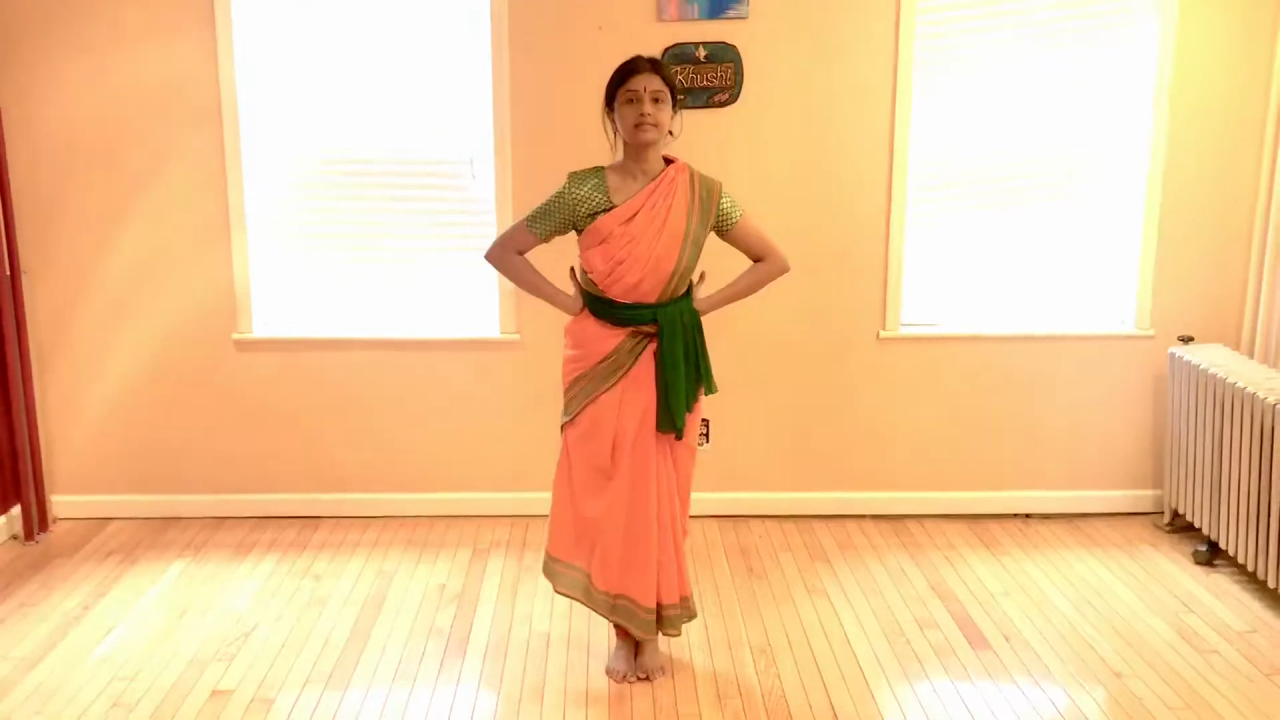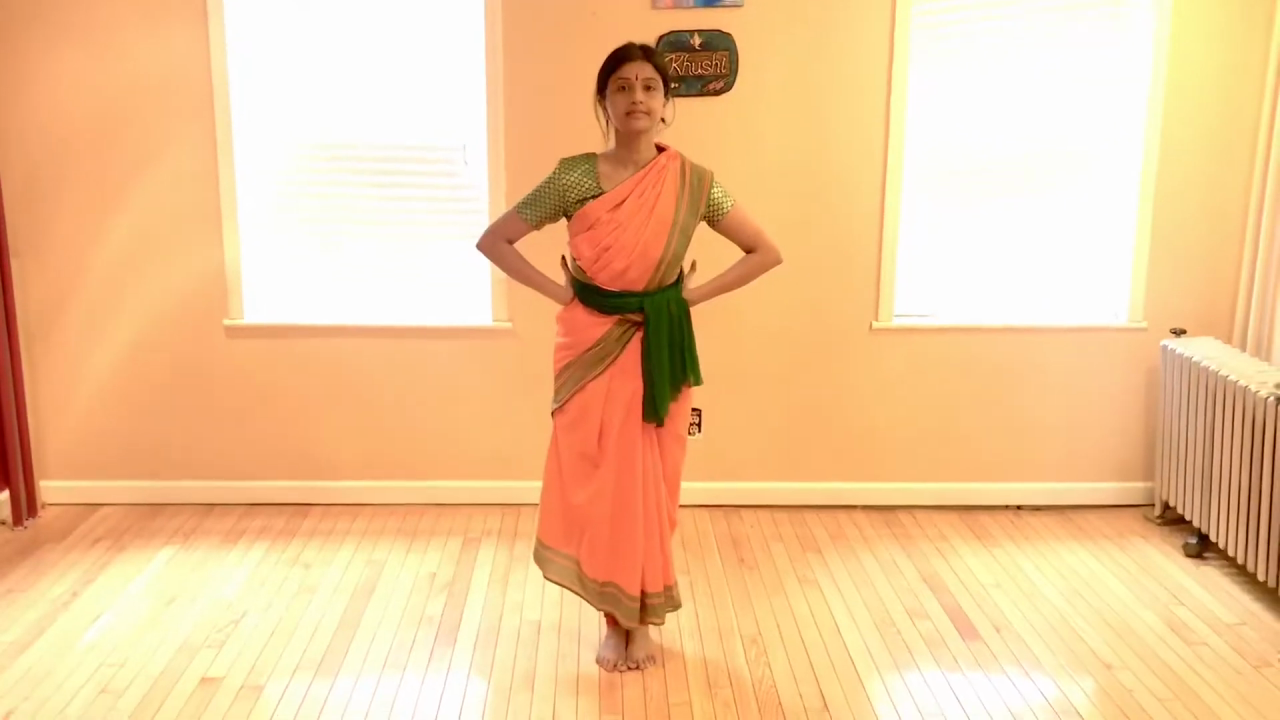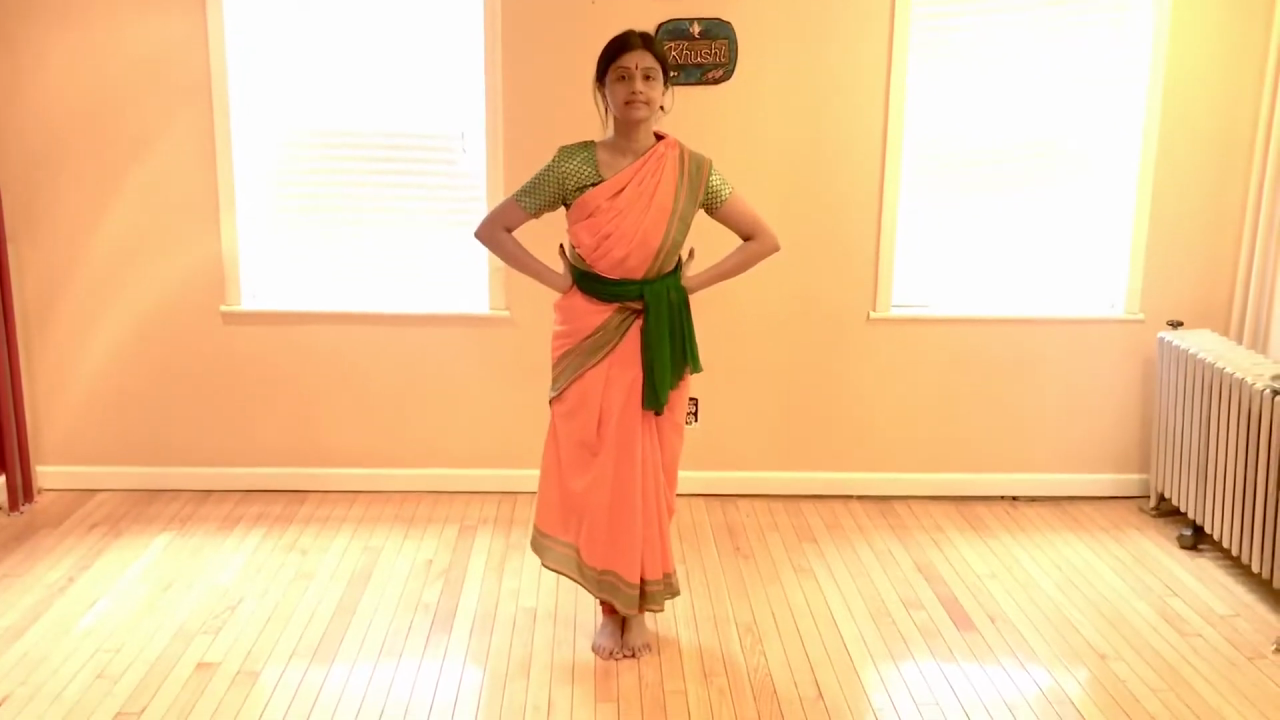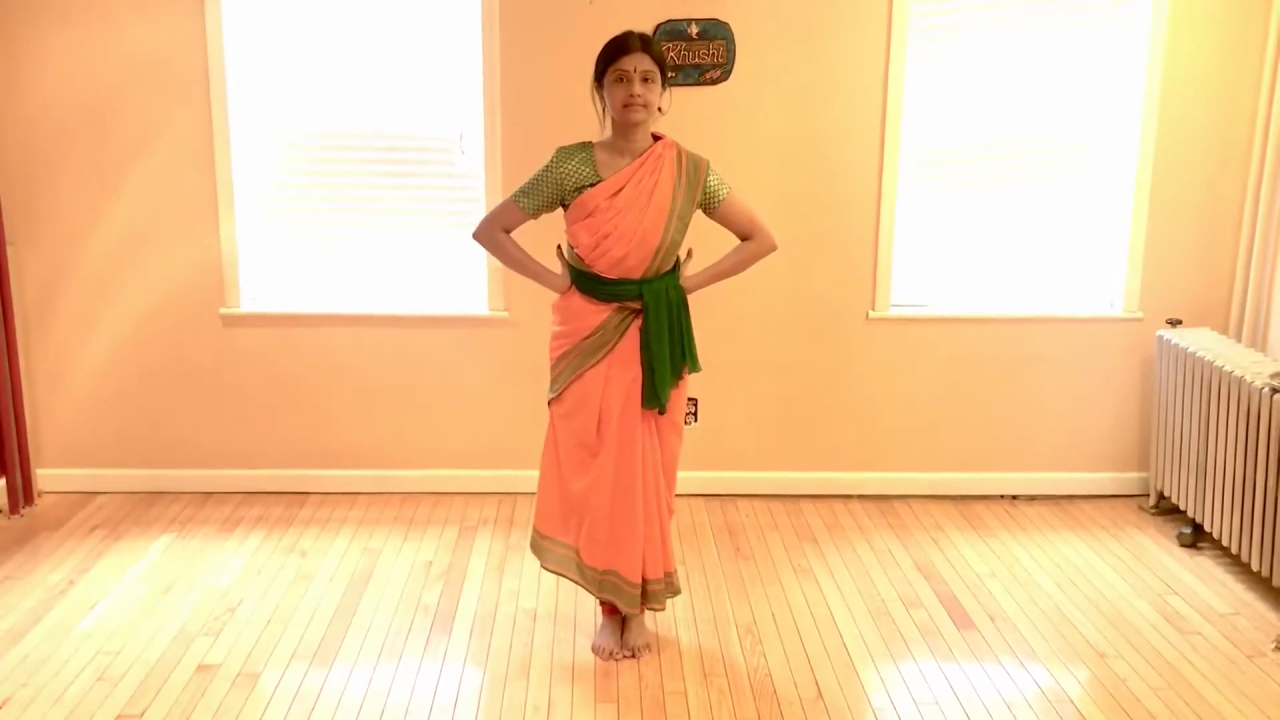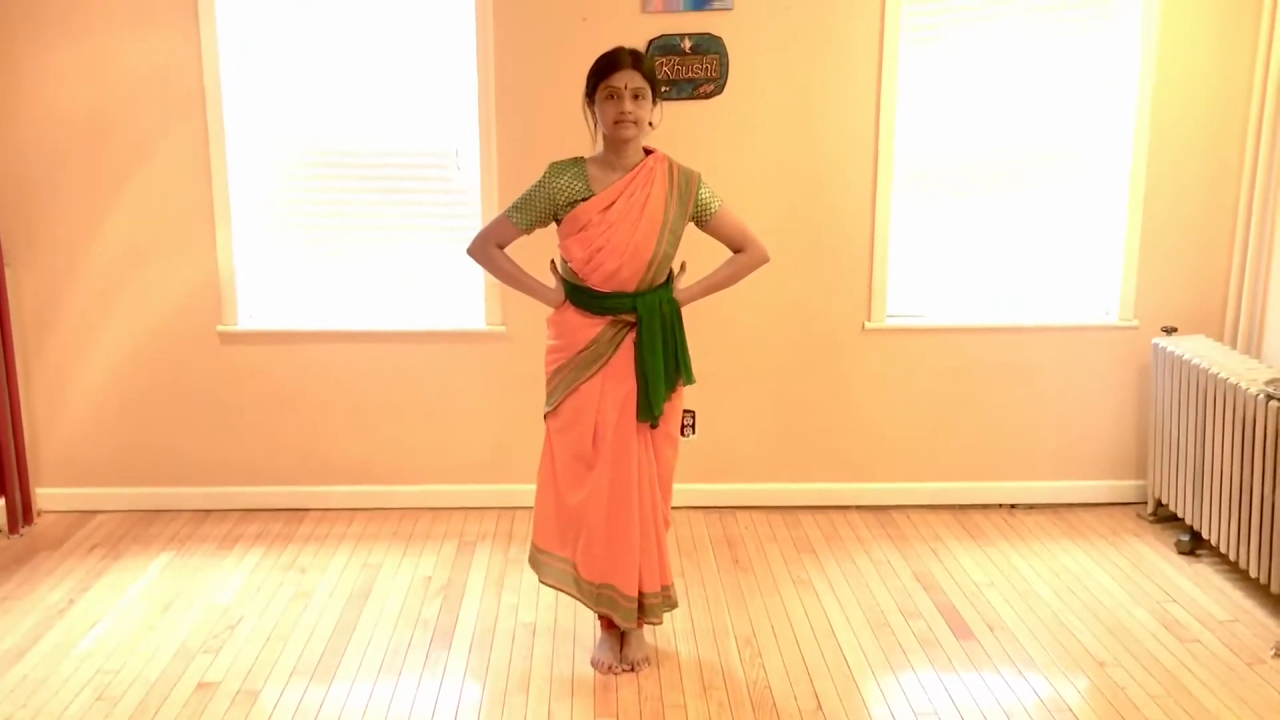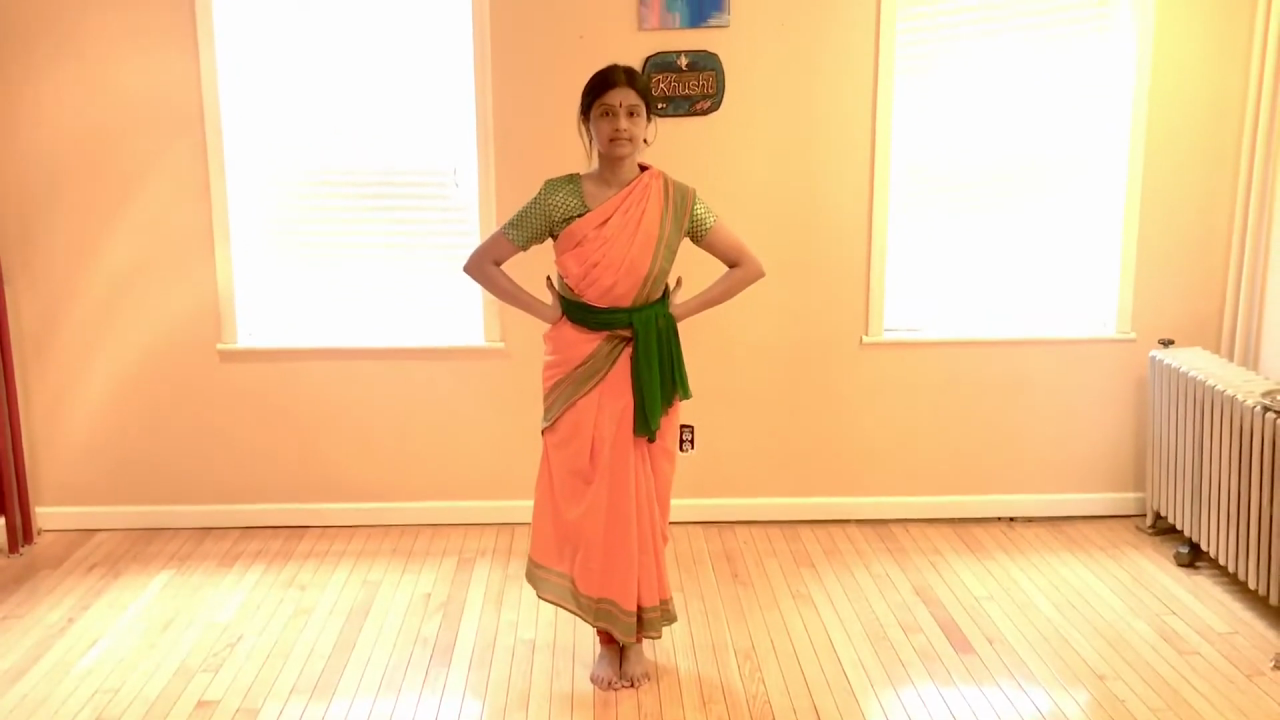
dt=0.4s
person 1, frame 1
left shoulder: (702, 193)
right shoulder: (584, 190)
left elbow: (774, 260)
right elbow: (502, 251)
left wrist: (705, 303)
right wrist: (569, 302)
left hip: (669, 360)
right hip: (602, 357)
left knee: (660, 493)
right knee: (607, 493)
left ankle: (652, 628)
right ankle: (623, 629)
person 1, frame 2
left shoulder: (692, 182)
right shoulder: (573, 177)
left elbow: (766, 252)
right elbow: (492, 240)
left wrist: (695, 293)
right wrist: (559, 291)
left hip: (657, 349)
right hip: (591, 346)
left knee: (649, 483)
right knee: (597, 482)
left ankle: (642, 618)
right ankle: (612, 619)
person 1, frame 3
left shoulder: (691, 171)
right shoulder: (572, 165)
left elbow: (764, 240)
right elbow: (491, 229)
left wrist: (693, 282)
right wrist: (557, 280)
left hip: (656, 337)
right hip: (589, 334)
left knee: (647, 471)
right knee: (593, 470)
left ankle: (638, 607)
right ankle: (608, 607)
person 1, frame 4
left shoulder: (689, 171)
right shoulder: (571, 166)
left elbow: (761, 239)
right elbow: (489, 230)
left wrist: (692, 282)
right wrist: (555, 281)
left hip: (655, 337)
right hip: (588, 335)
left knee: (647, 471)
right knee: (594, 471)
left ankle: (638, 605)
right ankle: (608, 607)
person 1, frame 5
left shoulder: (681, 185)
right shoulder: (563, 181)
left elbow: (753, 252)
right elbow: (483, 245)
left wrist: (684, 295)
right wrist: (550, 295)
left hip: (650, 351)
right hip: (583, 348)
left knee: (642, 485)
right knee: (589, 484)
left ankle: (637, 620)
right ankle: (607, 622)
person 1, frame 6
left shoulder: (675, 200)
right shoulder: (558, 197)
left elbow: (748, 266)
right elbow: (479, 262)
left wrist: (681, 309)
right wrist: (545, 311)
left hip: (646, 368)
right hip: (580, 365)
left knee: (641, 501)
right knee: (589, 500)
left ankle: (636, 634)
right ankle: (606, 636)
